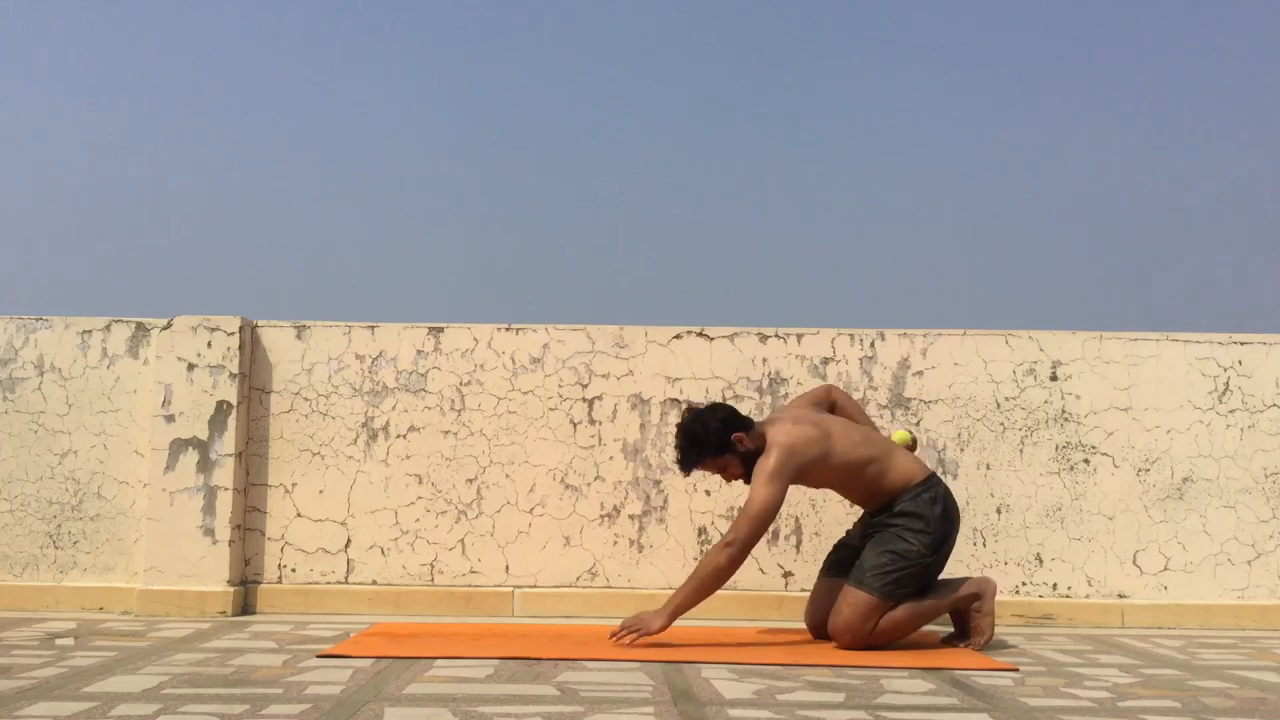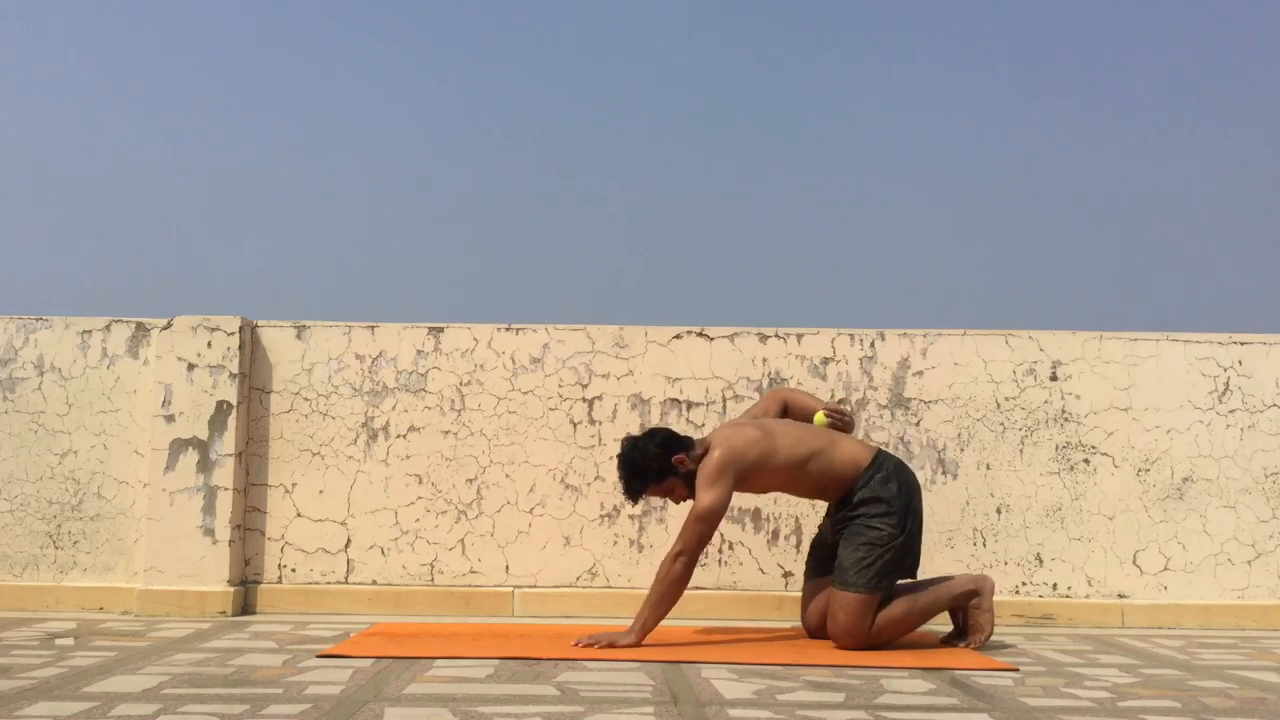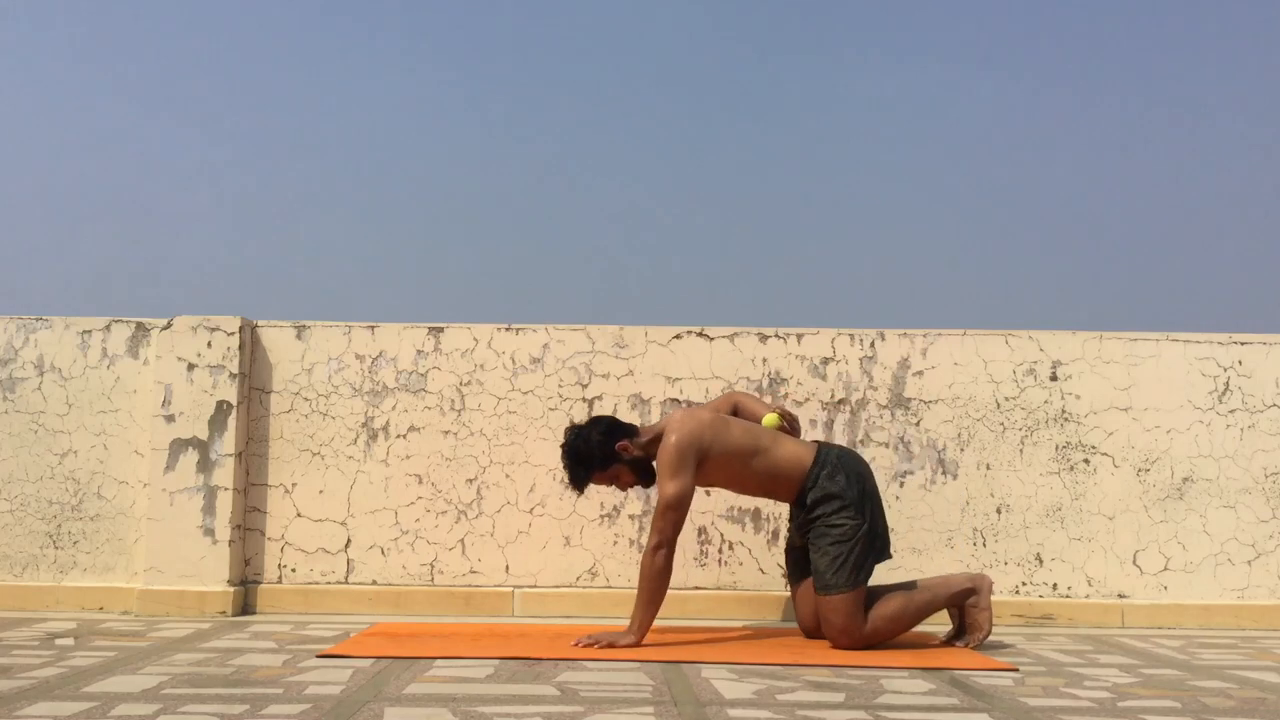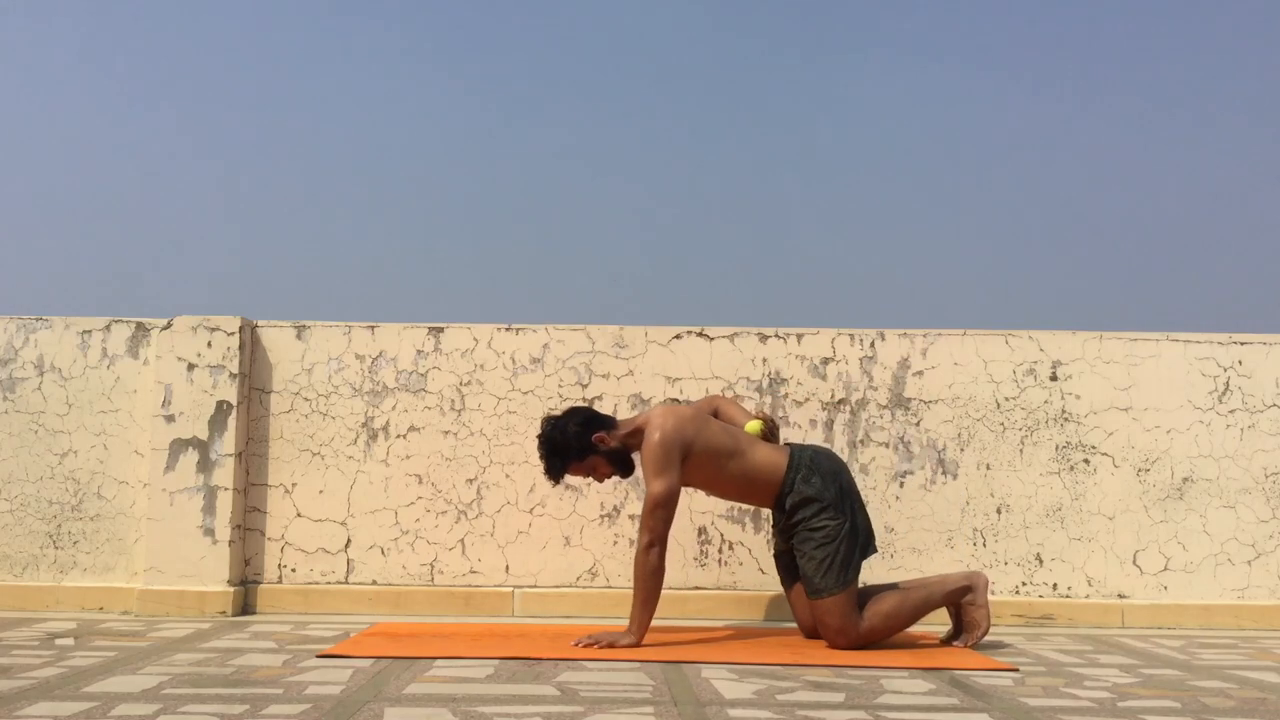
dt=0.3s
person 1, frame 1
left shoulder: (780, 451)
right shoulder: (783, 420)
left elbow: (734, 547)
right elbow: (828, 392)
left wrist: (665, 614)
right wrist: (870, 436)
left hip: (920, 511)
right hip: (885, 510)
left knee: (849, 632)
right knee: (820, 624)
left ankle: (967, 593)
right ankle: (950, 594)
person 1, frame 2
left shoulder: (718, 459)
right shoulder: (734, 433)
left elbow: (683, 556)
right elbow: (781, 395)
left wrist: (635, 632)
right wrist: (823, 411)
left hip: (881, 492)
right hip: (850, 498)
left knee: (848, 634)
right knee: (816, 624)
left ankle: (965, 590)
right ankle: (948, 594)
person 1, frame 3
left shoulder: (675, 443)
right shoulder: (679, 431)
left elbow: (660, 545)
right elbow: (735, 399)
left wrist: (635, 632)
right wrist: (773, 417)
left hip: (836, 485)
right hip: (813, 494)
left knee: (848, 634)
right knee: (813, 624)
left ankle: (965, 588)
right ankle: (951, 592)
person 1, frame 4
left shoulder: (658, 437)
right shoulder: (660, 426)
left elbow: (652, 543)
right elbow: (715, 403)
left wrist: (633, 633)
right wrist: (753, 426)
left hip: (814, 488)
right hip: (796, 495)
left knee: (845, 634)
right knee: (814, 624)
left ankle: (962, 586)
right ankle: (948, 591)
